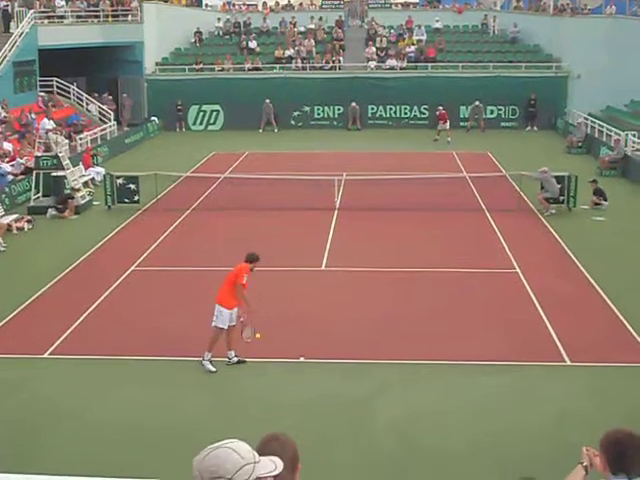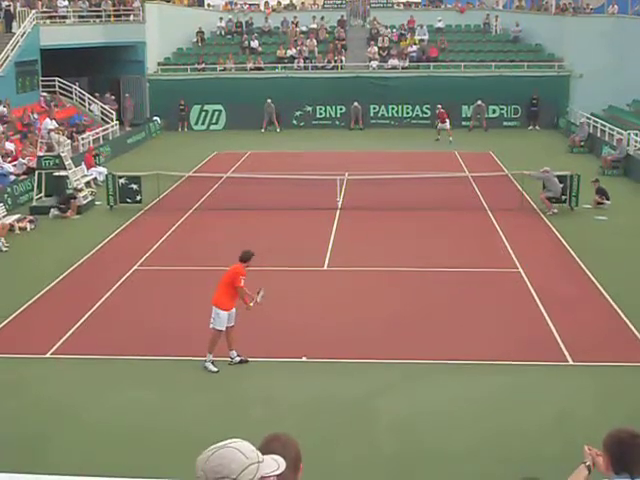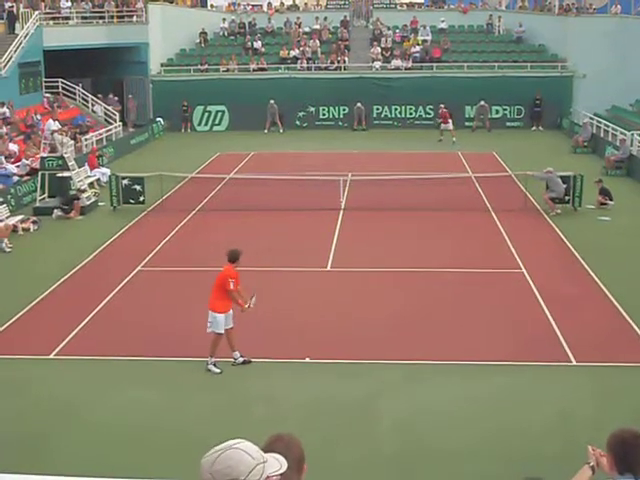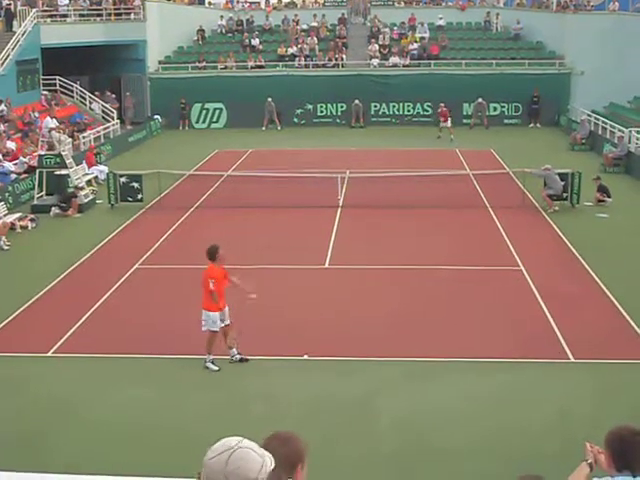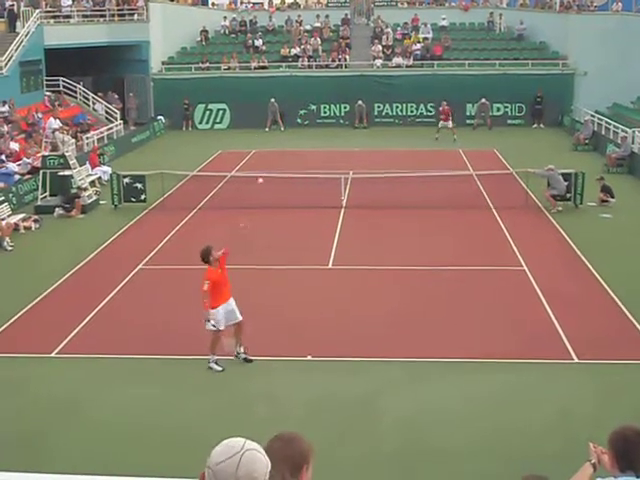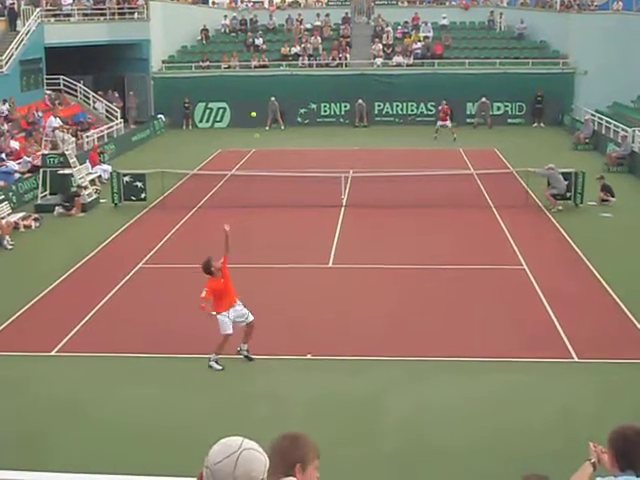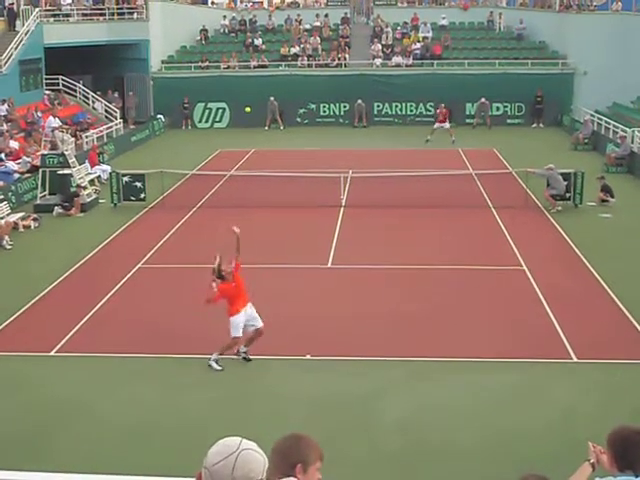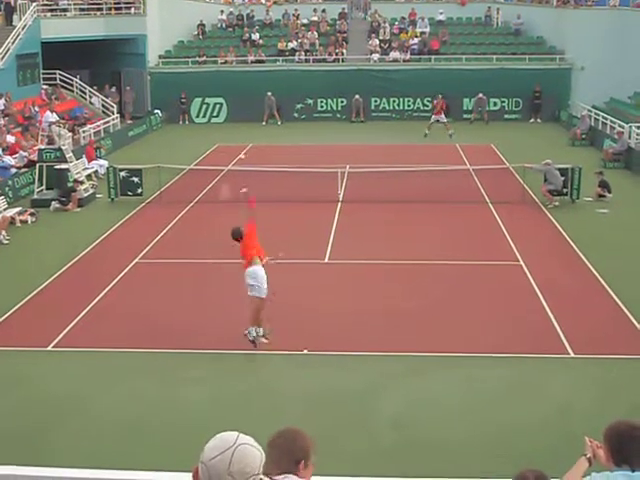
dt=0.3s
person 1, frame 1
left shoulder: (242, 269)
right shoulder: (244, 269)
left elbow: (241, 291)
right elbow: (238, 290)
left wrist: (247, 305)
right wrist: (242, 308)
left hip: (231, 304)
right hip: (224, 304)
left knee: (231, 329)
right knee: (219, 330)
left ankle: (231, 357)
right ankle: (206, 359)
person 1, frame 2
left shoulder: (236, 269)
right shoulder: (241, 271)
left elbow: (241, 288)
right elbow: (240, 291)
left wrist: (252, 296)
right wrist: (248, 303)
left hip: (229, 305)
right hip: (222, 305)
left knee: (230, 329)
right knee: (218, 331)
left ankle: (233, 357)
right ankle: (208, 360)
person 1, frame 3
left shoulder: (230, 271)
right shoulder: (230, 273)
left elbow: (237, 289)
right elbow: (232, 294)
left wrist: (245, 300)
right wrist: (242, 305)
left hip: (226, 307)
right hip: (218, 308)
left knee: (229, 330)
right knee: (218, 334)
left ankle: (236, 357)
right ankle: (211, 362)
person 1, frame 4
left shoulder: (220, 267)
right shoulder: (211, 273)
left elbow: (231, 279)
right elbow: (213, 294)
left wrist: (246, 290)
right wrist: (220, 310)
left hip: (222, 305)
right hip: (212, 308)
left knee: (226, 328)
right knee: (213, 332)
left ankle: (234, 354)
right ankle: (208, 360)
person 1, frame 5
left shoulder: (221, 260)
right shoulder: (209, 275)
left elbow: (227, 249)
right elbow: (205, 294)
right wrist: (207, 312)
left hip: (228, 301)
right hip: (217, 306)
left knee: (239, 323)
right knee: (217, 332)
left ankle: (239, 352)
right ankle: (212, 361)
person 1, frame 6
left shoulder: (223, 269)
right shoulder: (210, 285)
left elbow: (226, 251)
right elbow: (202, 301)
left wrist: (227, 234)
right wrist: (209, 310)
left hip: (235, 305)
right hip: (223, 311)
left knee: (251, 324)
right knee: (227, 336)
left ankle: (243, 348)
right ankle: (213, 359)
person 1, frame 7
left shoulder: (235, 272)
right shoulder: (221, 287)
left elbow: (237, 253)
right elbow: (209, 301)
left wrist: (237, 236)
right wrist: (214, 288)
left hip: (248, 307)
right hip: (236, 313)
left knee: (260, 331)
right knee: (235, 340)
left ankle: (242, 350)
right ankle: (214, 358)
person 1, frame 8
left shoulder: (243, 245)
right shoulder: (249, 238)
right elbow: (251, 214)
left wrist: (262, 261)
right wrist: (248, 197)
left hip: (253, 271)
right hip: (256, 271)
left knee: (260, 301)
right knee: (259, 301)
left ankle: (259, 331)
right ankle: (252, 330)
